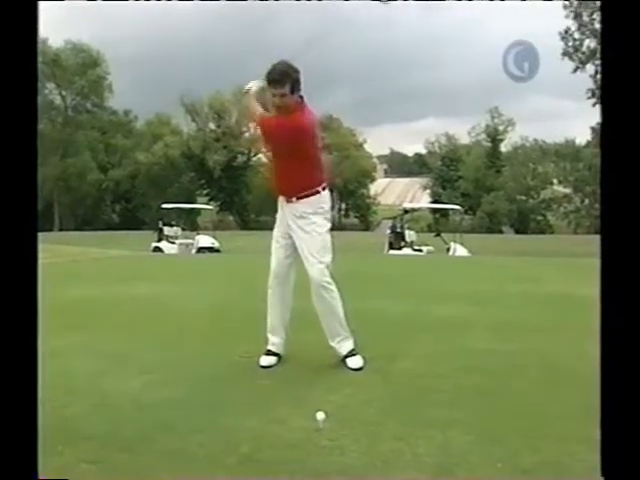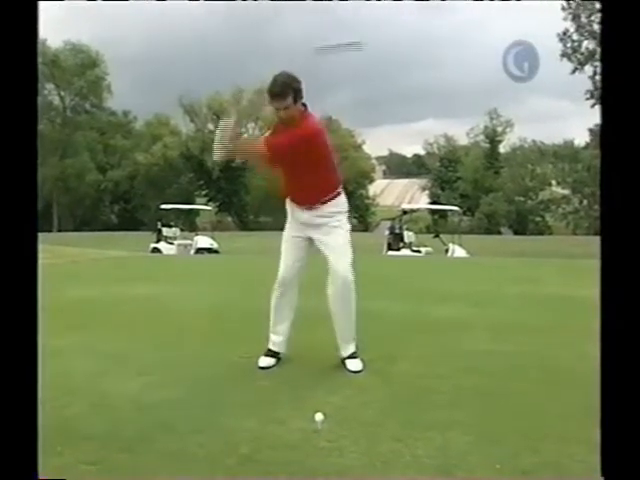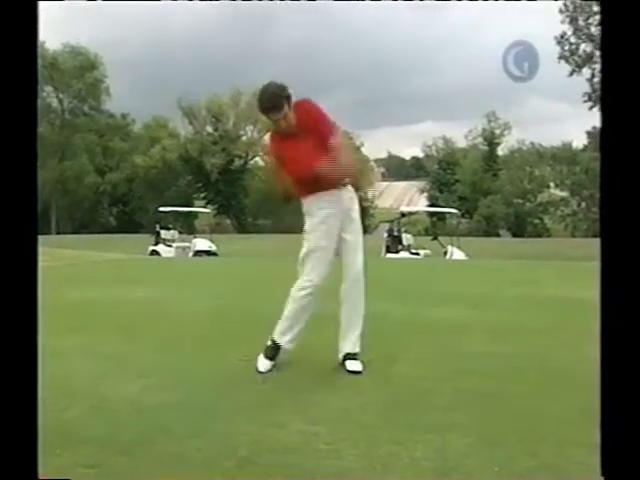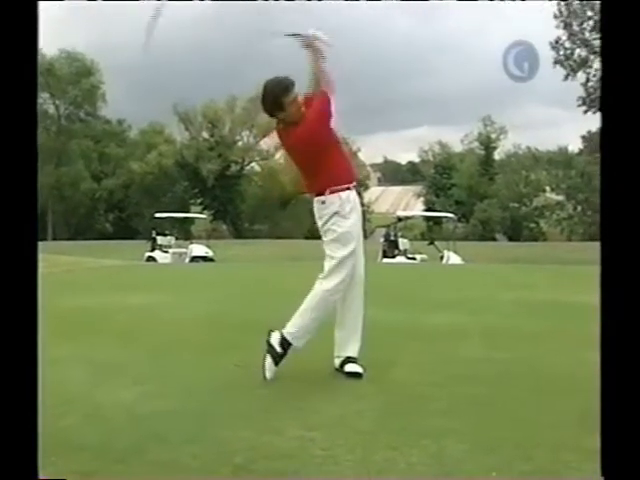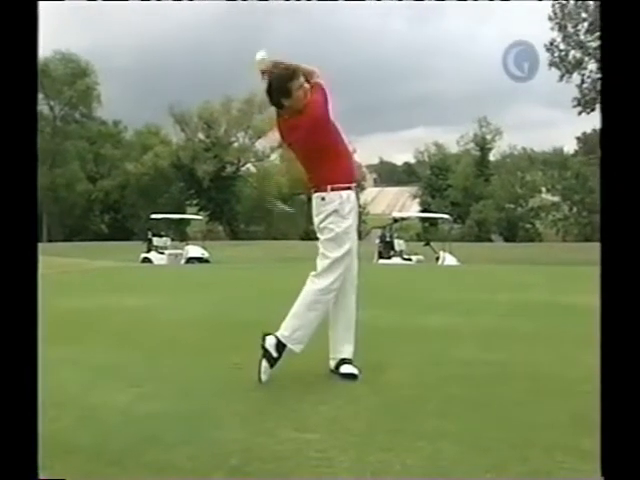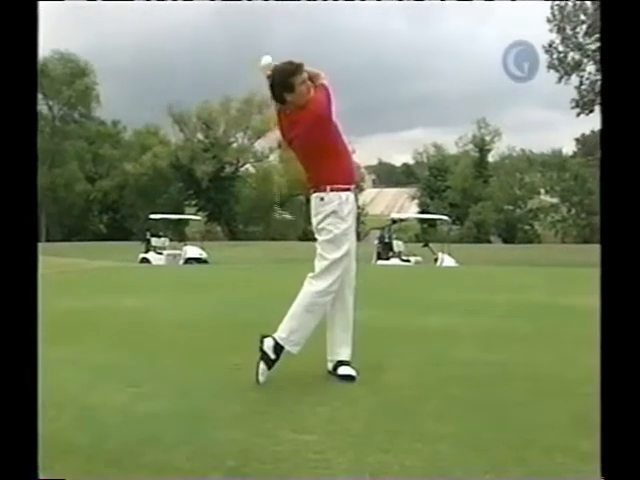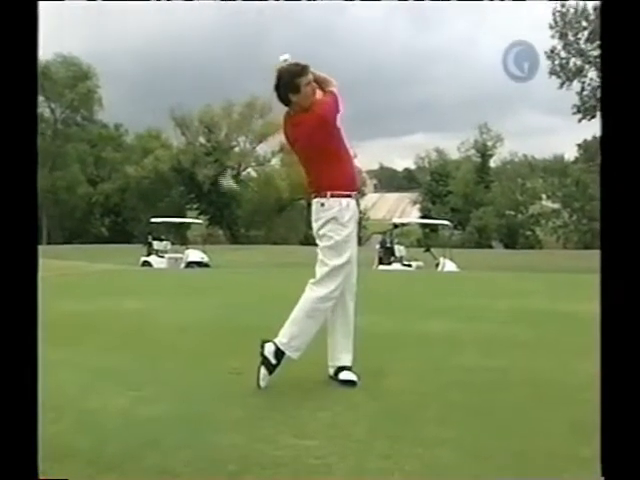
dt=0.2s
person 1, frame 1
left shoulder: (297, 123)
right shoulder: (285, 113)
left elbow: (259, 118)
left wrist: (250, 95)
left hip: (310, 206)
right hip: (286, 205)
left knee: (318, 276)
right knee: (278, 275)
left ankle: (345, 346)
right ankle: (275, 344)
person 1, frame 2
left shoulder: (310, 130)
right shoulder: (284, 125)
left elbow: (264, 150)
right elbow: (266, 152)
left wrist: (234, 146)
right wrist: (239, 144)
left hip: (330, 211)
right hip: (298, 212)
left knee: (342, 277)
right knee: (285, 279)
left ankle: (348, 349)
right ankle: (276, 346)
person 1, frame 3
left shoulder: (308, 109)
right shoulder: (275, 144)
left elbow: (335, 136)
right elbow: (320, 171)
left wrist: (345, 159)
right wrist: (342, 168)
left hip: (344, 198)
right hip: (320, 207)
left knee: (355, 275)
right knee: (310, 281)
left ankle: (349, 349)
right ankle: (278, 342)
person 1, frame 4
left shoulder: (297, 120)
right shoulder: (303, 132)
left elbow: (318, 91)
right elbow: (323, 89)
right wrist: (315, 53)
left hip: (344, 199)
right hip: (338, 202)
left knee: (354, 278)
right knee: (336, 278)
left ankle: (345, 354)
right ankle: (286, 339)
person 1, frame 5
left shoulder: (285, 123)
right shoulder: (312, 117)
left elbow: (308, 78)
right elbow: (315, 76)
left wrist: (278, 71)
right wrist: (283, 67)
left hip: (338, 199)
right hip: (336, 201)
left knee: (346, 281)
right knee: (327, 278)
left ankle: (341, 356)
right ankle: (280, 342)
person 1, frame 6
left shoulder: (285, 118)
right shoulder: (315, 114)
right elbow: (322, 78)
left wrist: (284, 73)
right wrist: (294, 76)
left hip: (337, 200)
right hip: (335, 201)
left knee: (343, 282)
right knee: (325, 279)
left ankle: (339, 357)
right ankle: (278, 344)
person 1, frame 7
left shoulder: (291, 122)
right shoulder: (319, 117)
right elbow: (332, 85)
right wrist: (302, 76)
left hip: (338, 205)
right hip: (336, 206)
left knee: (345, 288)
right knee: (327, 284)
left ankle: (340, 363)
right ankle: (279, 349)
